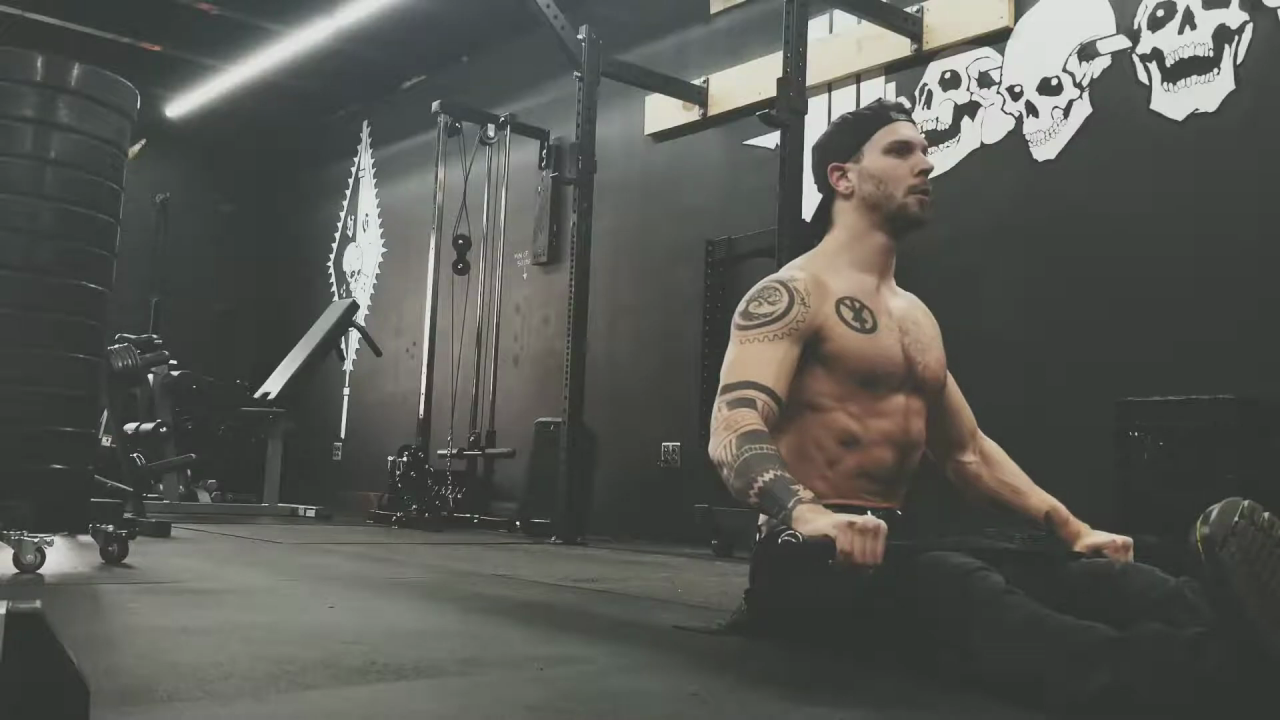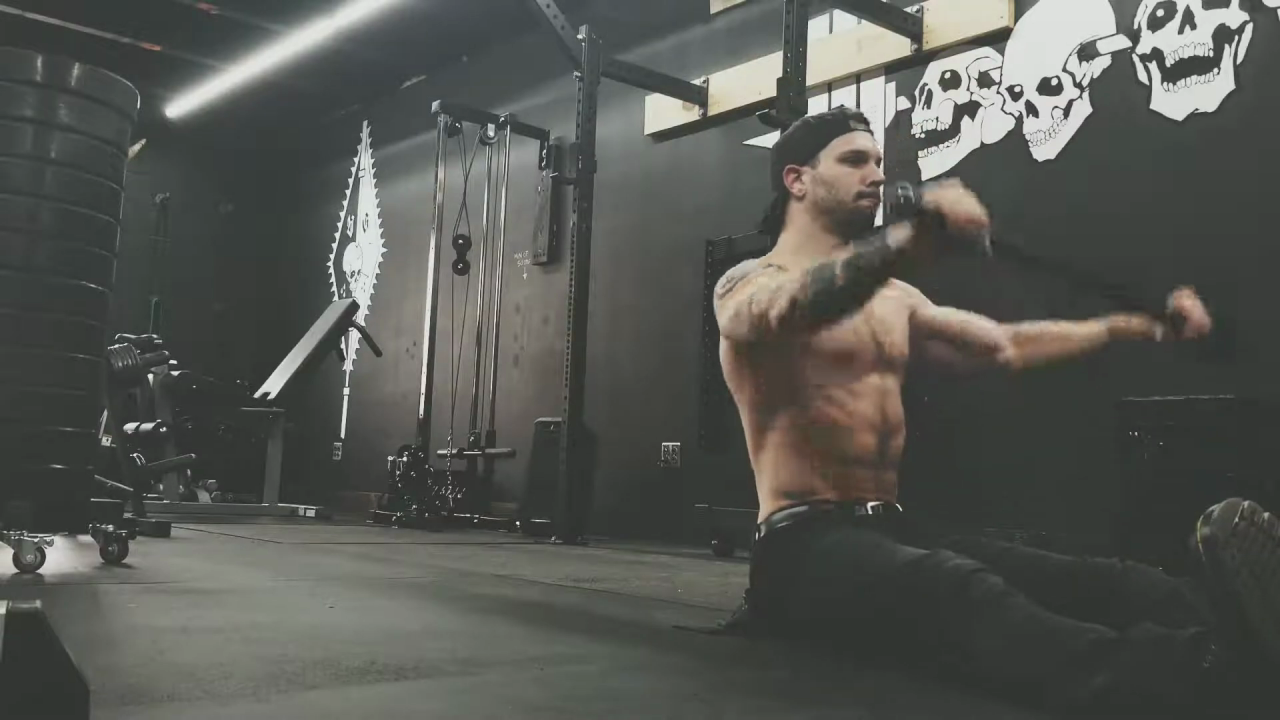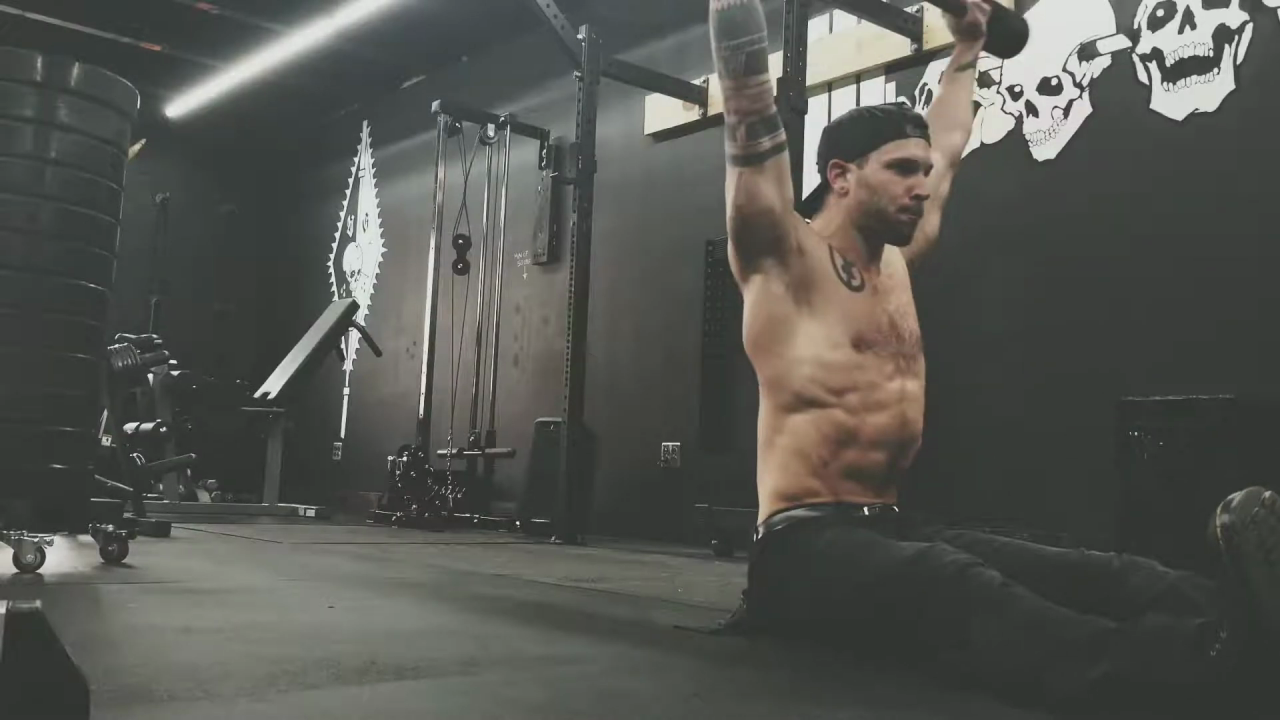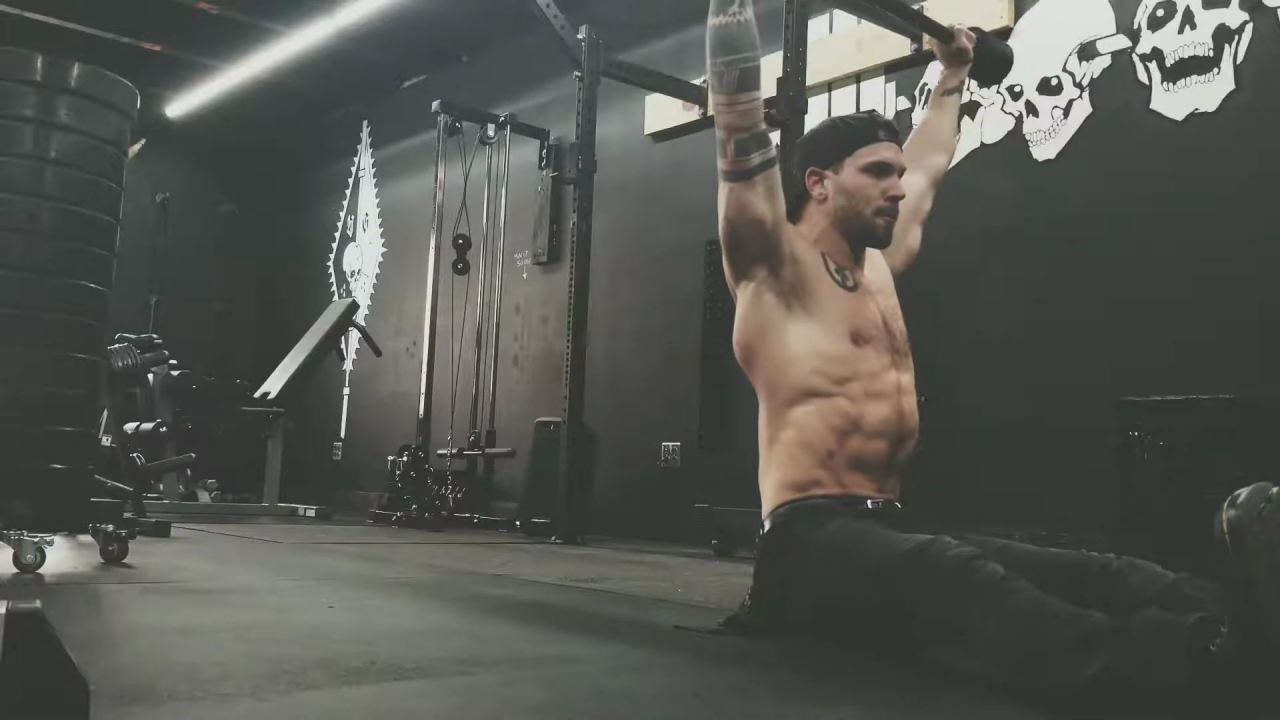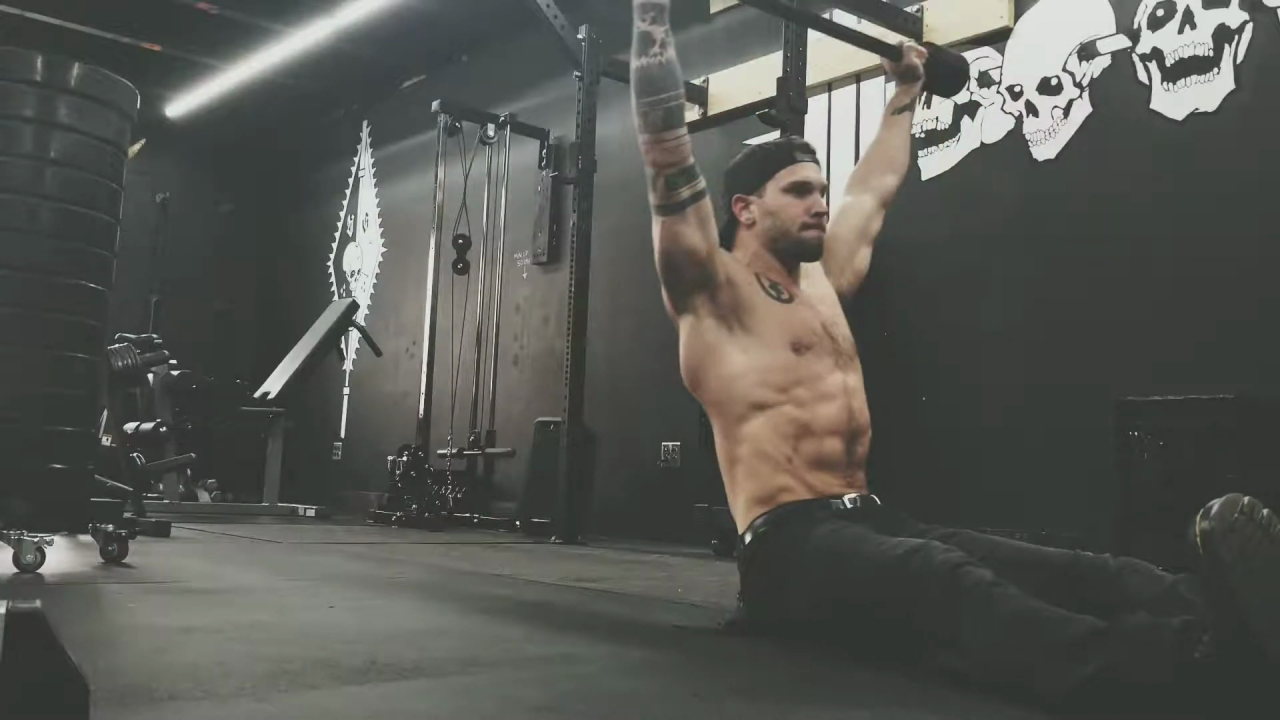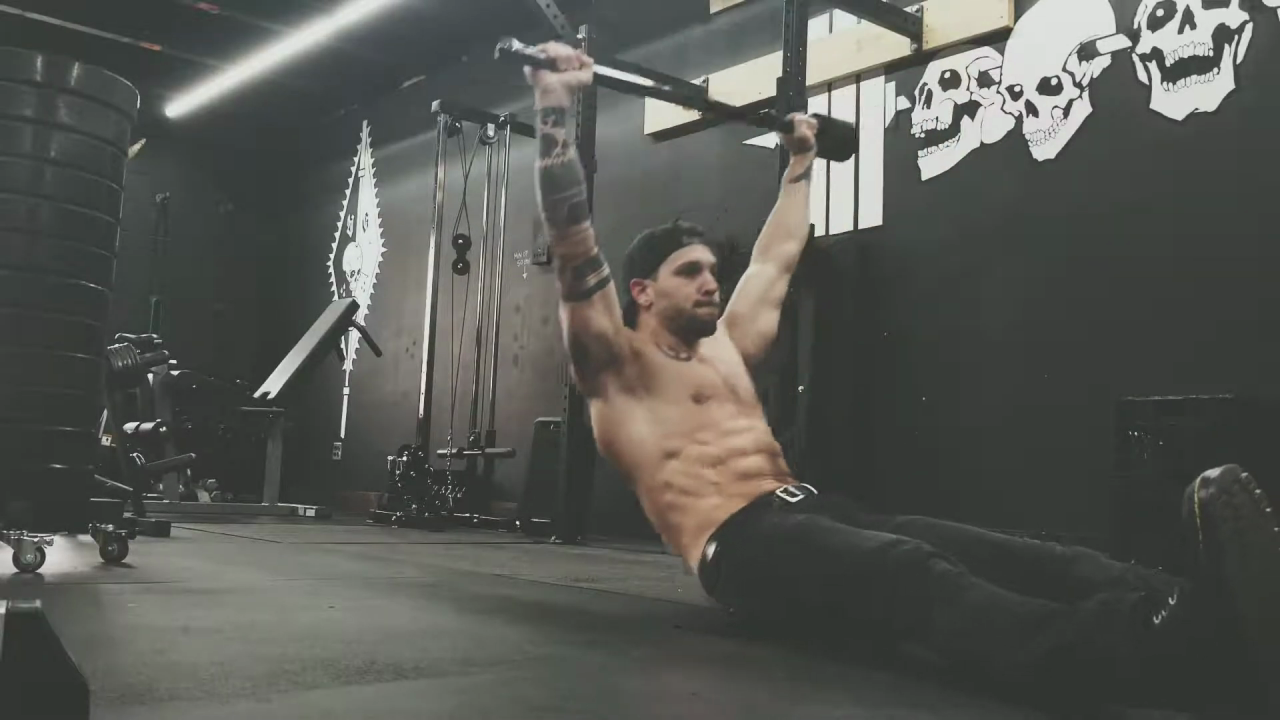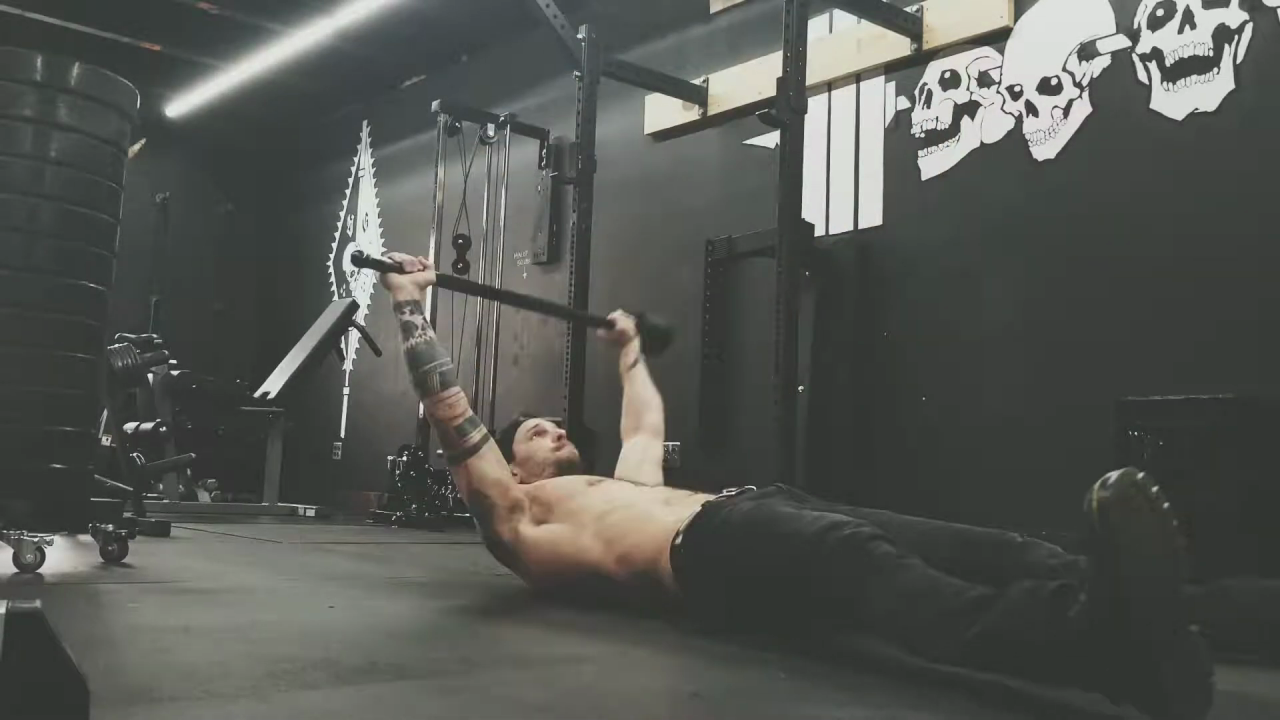
dt=0.4s
person 1, frame 1
left shoulder: (916, 317)
right shoulder: (791, 295)
left elbow: (968, 450)
right elbow: (734, 429)
left wrist: (1069, 526)
right wrist: (807, 514)
left hip: (888, 545)
right hip: (806, 558)
left knee: (1079, 576)
right knee: (958, 590)
right ankle: (1193, 661)
person 1, frame 2
left shoulder: (893, 300)
right shoulder: (752, 283)
left elbow: (1006, 347)
right elbow: (795, 309)
left wrist: (1135, 326)
right wrist: (908, 240)
left hip: (889, 531)
right hip: (804, 549)
left knee: (1078, 579)
right knee: (958, 591)
right ankle: (1186, 665)
person 1, frame 3
left shoulder: (893, 258)
right shoulder: (782, 255)
left elbow: (949, 143)
right elbow: (749, 106)
left hip: (890, 535)
right hip: (803, 552)
left knee: (1092, 573)
right knee: (955, 585)
right ankle: (1192, 656)
person 1, frame 4
left shoulder: (876, 265)
right shoulder: (773, 267)
left elbow: (929, 167)
right elbow: (740, 120)
left wrist: (952, 77)
left hip: (889, 533)
right hip: (809, 548)
left knee: (1091, 575)
right knee: (957, 578)
right ankle: (1188, 654)
person 1, frame 5
left shoulder: (822, 281)
right shoulder: (714, 293)
left elbow: (876, 189)
right elbow: (668, 157)
left wrist: (905, 94)
left hip: (870, 523)
right hip: (790, 551)
left knee: (1070, 572)
right knee: (944, 582)
right ankle: (1176, 658)
person 1, frame 6
left shoulder: (724, 344)
right shoulder: (618, 367)
left elbow: (780, 254)
right elbow: (575, 251)
left wrist: (800, 161)
right wrist: (556, 101)
left hip: (814, 517)
right hip: (746, 548)
left knee: (1007, 557)
right knee: (910, 572)
left ankle: (1198, 609)
right ankle: (1140, 649)
person 1, frame 7
left shoulder: (620, 488)
right shoulder: (519, 513)
left elbow: (646, 426)
right elbow: (455, 422)
left wrist: (629, 351)
right wrist: (412, 306)
left hip: (756, 508)
right hip: (707, 548)
left knee: (982, 549)
right knee: (868, 568)
left ankle: (1120, 620)
right ankle: (1097, 636)
